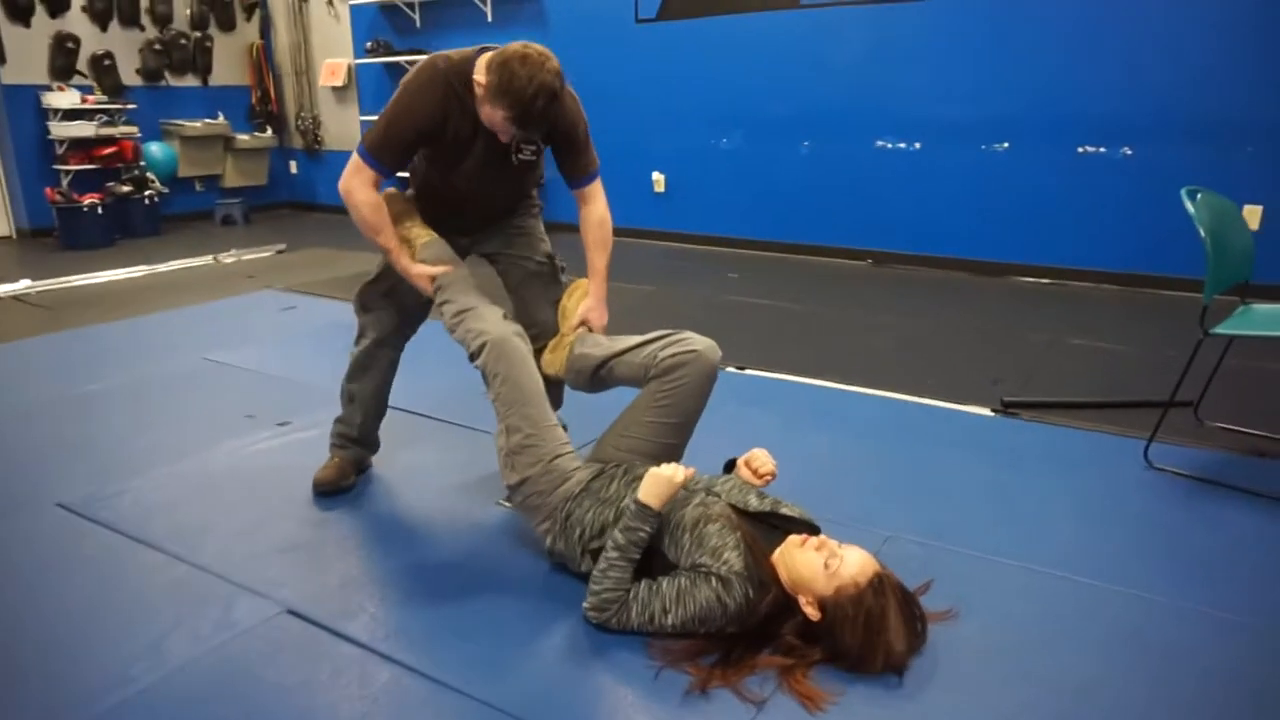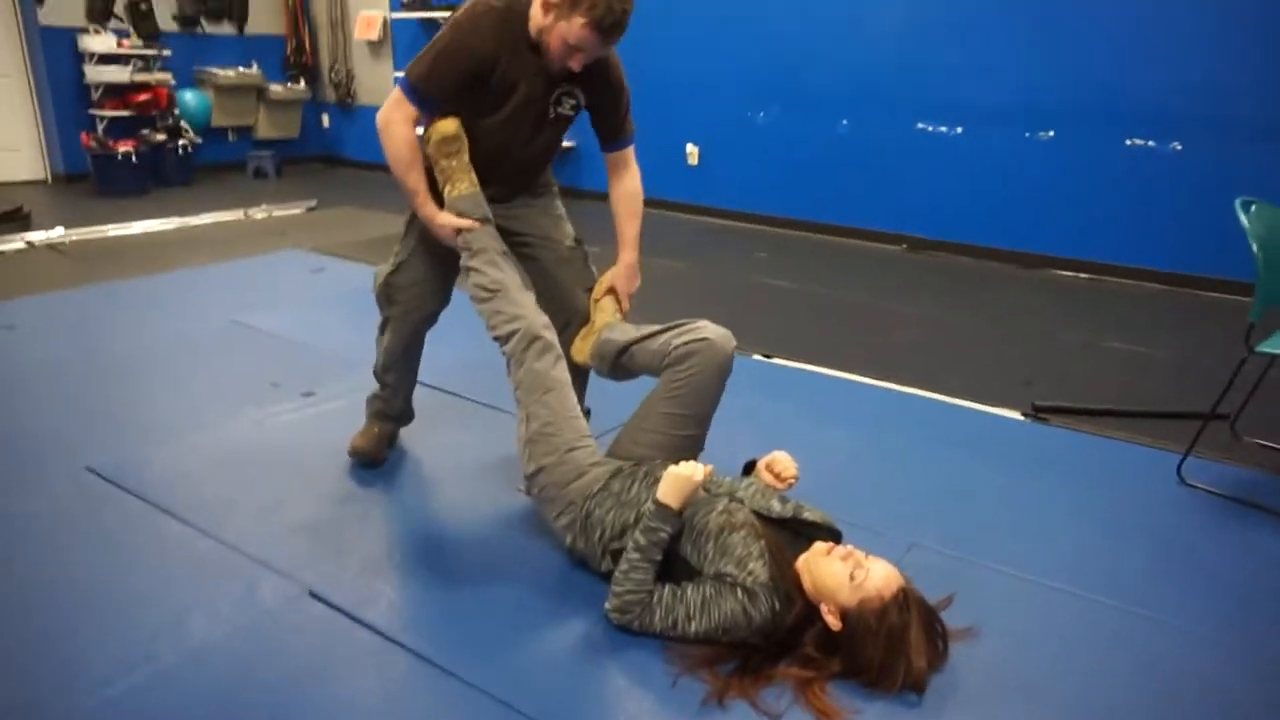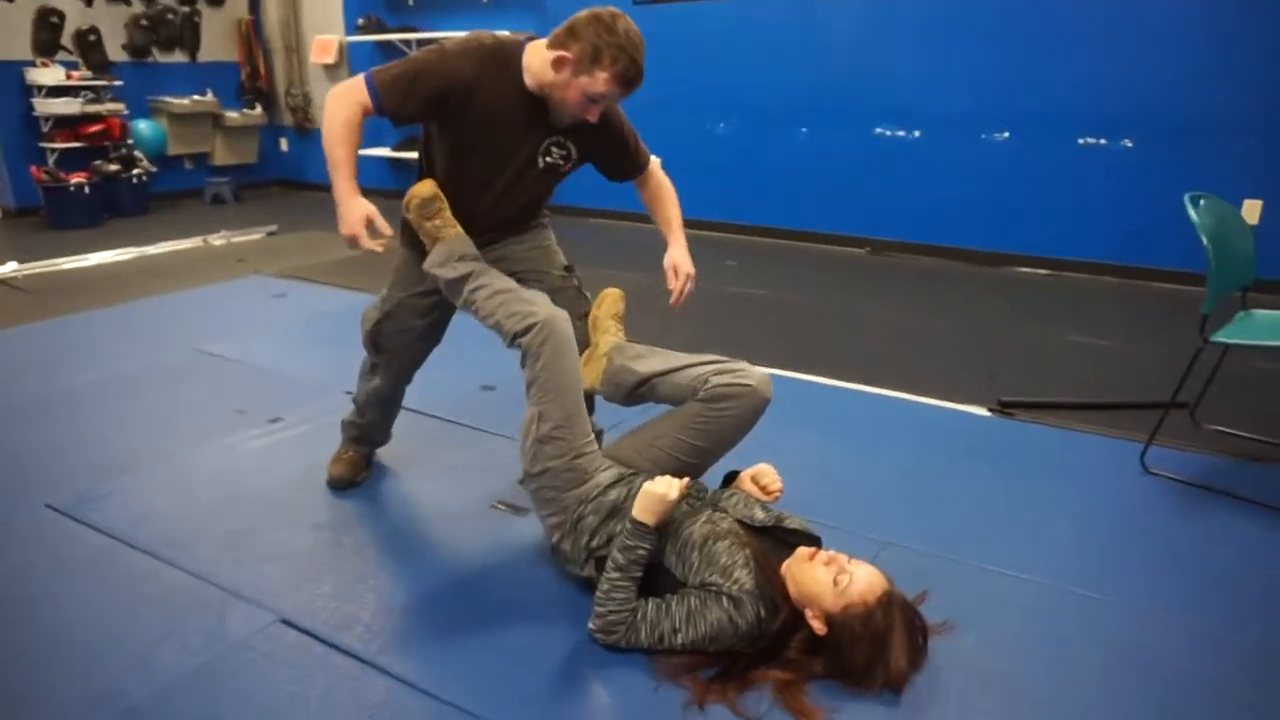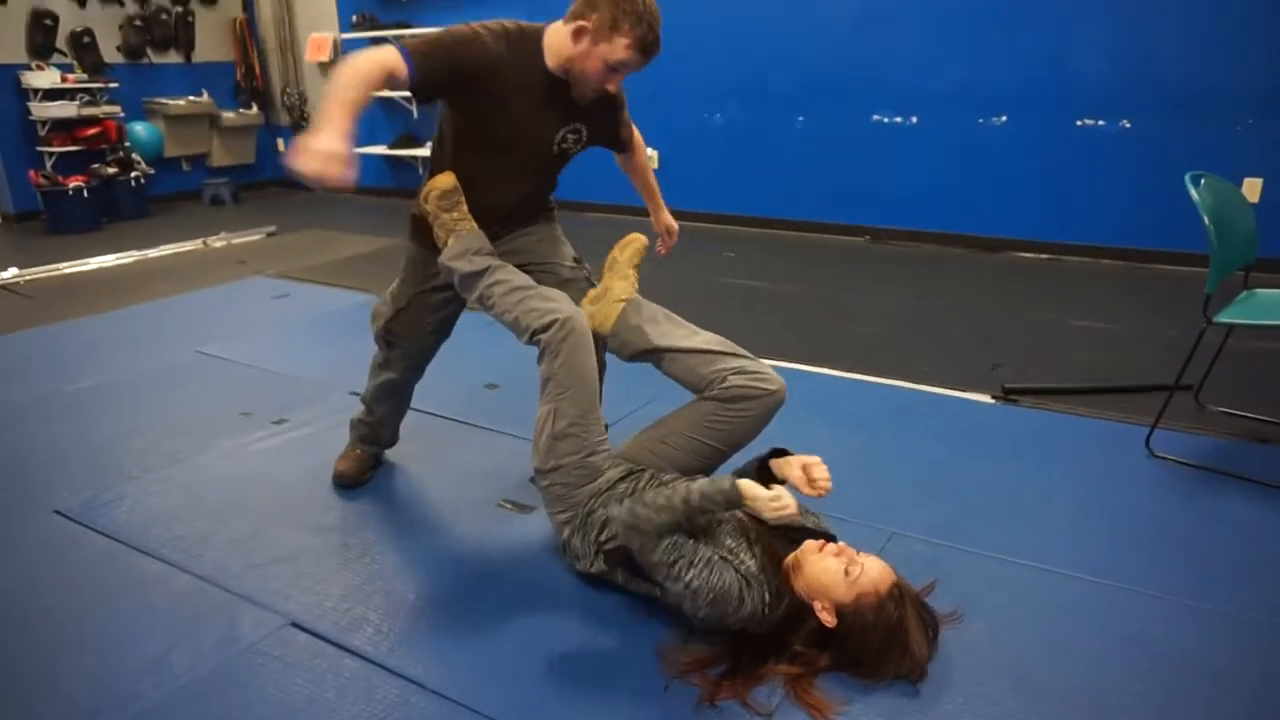
dt=1s
person 1, frame 1
left shoulder: (729, 595)
right shoulder: (779, 525)
left elbow: (604, 605)
left wrist: (645, 506)
right wrist: (743, 475)
left hip: (578, 499)
right hip: (596, 466)
left knee: (497, 342)
right knee: (694, 353)
left ankle: (426, 247)
right ankle: (572, 352)
person 1, frame 2
left shoulder: (755, 605)
right shoulder: (813, 536)
left elbow: (627, 607)
left wrist: (666, 507)
right wrist: (762, 475)
left hip: (591, 504)
right hip: (638, 476)
left knee: (531, 339)
right knee: (708, 344)
left ankle: (465, 197)
right ankle: (603, 339)
person 1, frame 3
left shoulder: (738, 611)
right shoulder: (792, 540)
left elbow: (611, 626)
left wrist: (642, 523)
right wrist: (739, 486)
left hip: (586, 512)
right hip: (628, 482)
left knee: (547, 325)
right knee: (746, 387)
left ankle: (449, 253)
right ankle: (610, 364)
person 1, frame 4
left shoulder: (738, 595)
right shoulder: (798, 539)
left elbow: (631, 520)
right elbow: (753, 498)
left wrist: (743, 489)
right wrist: (784, 471)
left hip: (588, 511)
right hip: (625, 480)
left knee: (564, 321)
right knee: (758, 388)
left ankle: (464, 251)
right ankle: (621, 316)
person 2, frame 1
left shoulder: (558, 107)
right shoulder: (434, 84)
left elbow: (590, 198)
right elbow: (356, 183)
left wrist: (596, 291)
right wrist: (404, 263)
left hip: (509, 219)
right hip: (434, 219)
left knee: (548, 327)
right knee: (381, 326)
right ankle: (349, 449)
person 2, frame 2
left shoulder: (602, 69)
left elbow: (622, 165)
right elbow: (395, 120)
left wrist: (628, 260)
right wrist: (428, 212)
left hip: (528, 195)
left knee: (577, 309)
right knee: (407, 306)
right ankle: (386, 415)
person 2, frame 3
left shoulder: (598, 115)
right shoulder: (465, 66)
left elbow: (648, 174)
right elbow: (345, 99)
left wrist: (676, 242)
right wrist: (347, 197)
left hip: (518, 234)
left knee: (576, 340)
right knee: (392, 345)
right ankle: (360, 440)
person 2, frame 4
left shoulder: (602, 94)
right shoulder: (486, 51)
left elbow: (628, 141)
right elbow: (373, 64)
left wrist: (657, 207)
right wrist: (331, 129)
left hip: (528, 228)
right knee: (403, 345)
right ankle: (366, 441)
